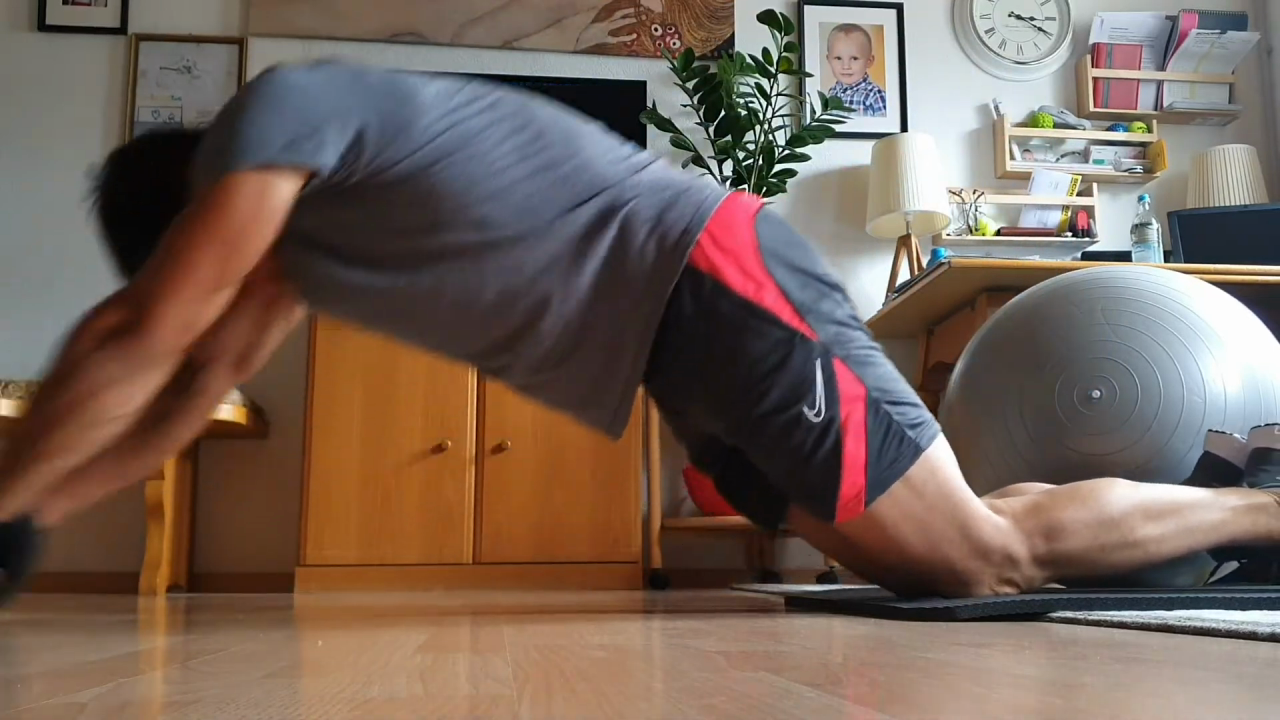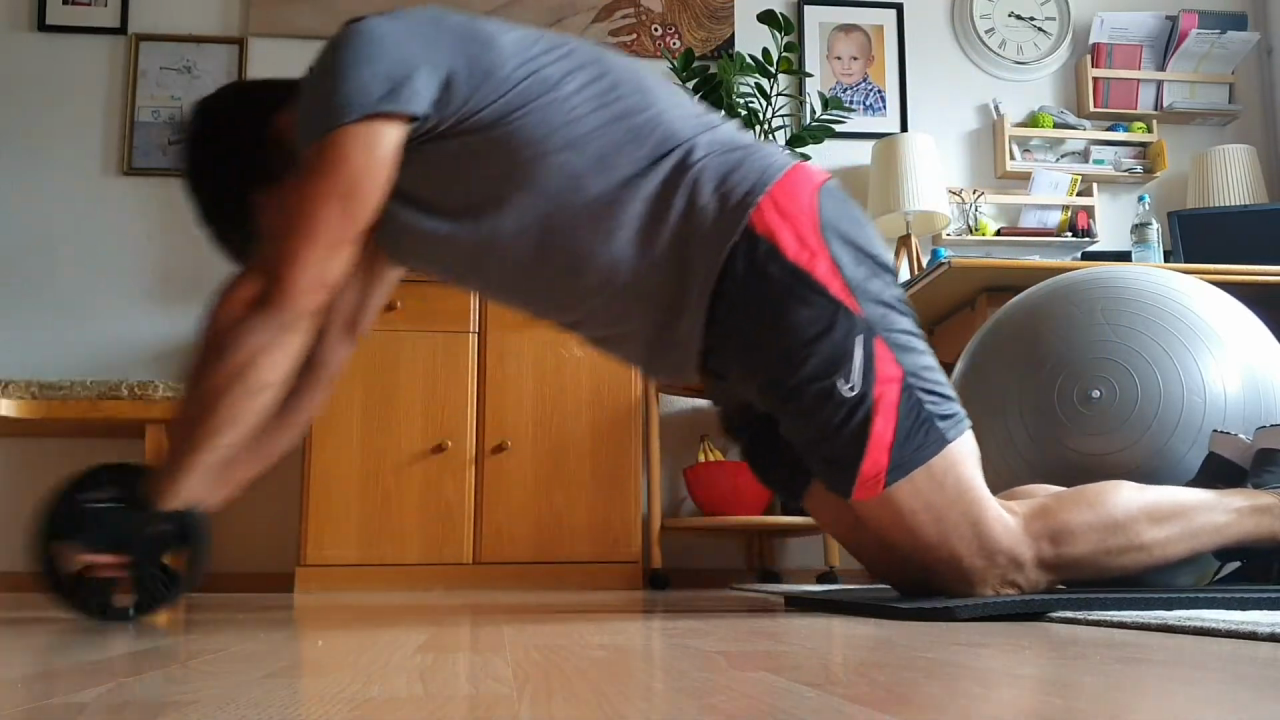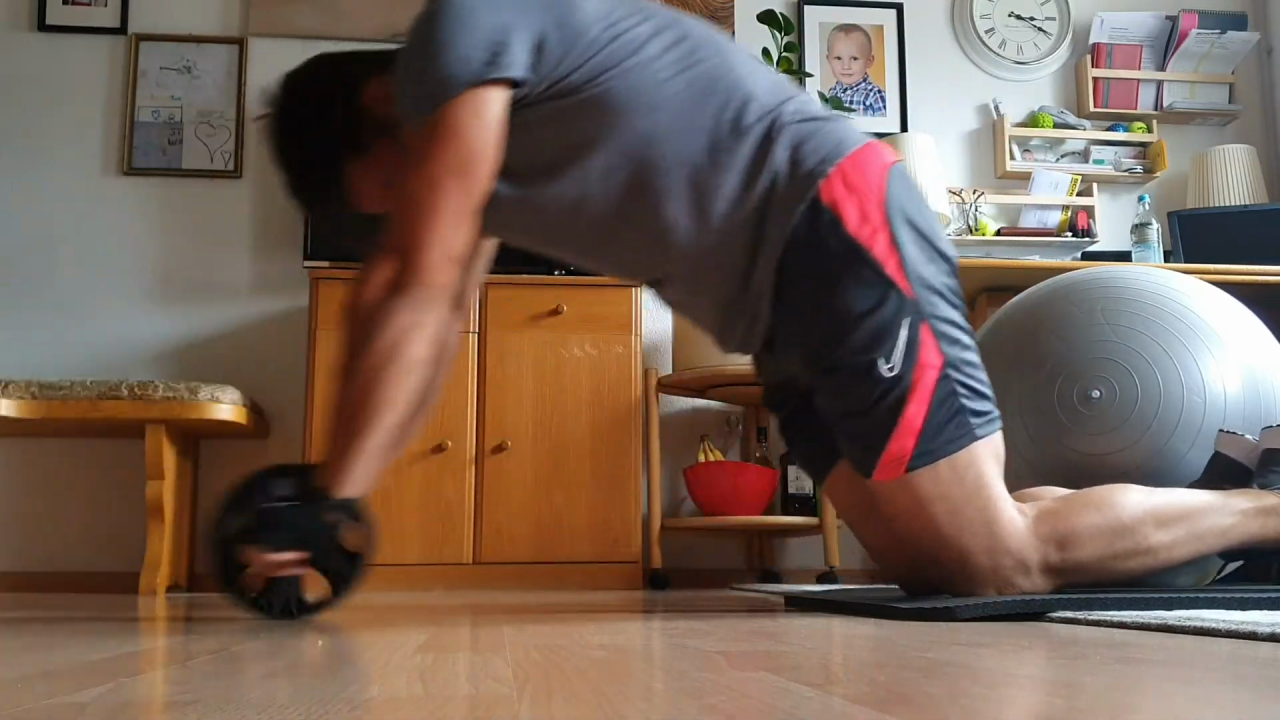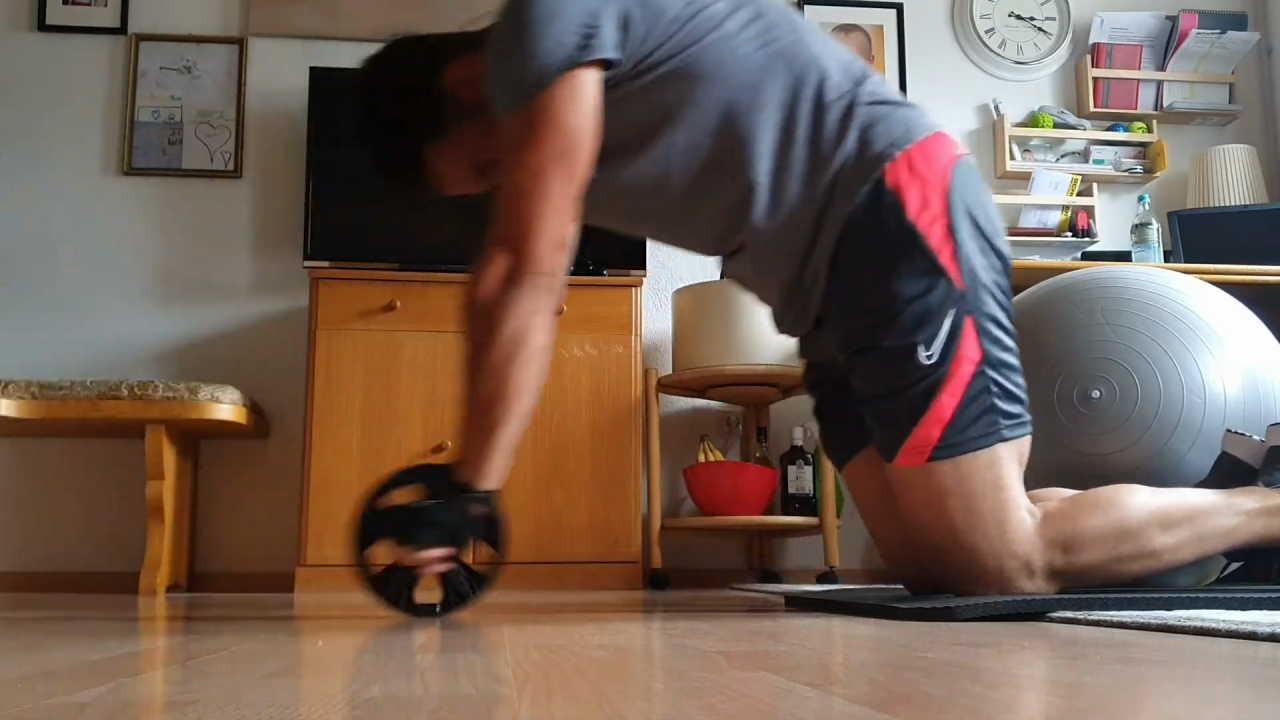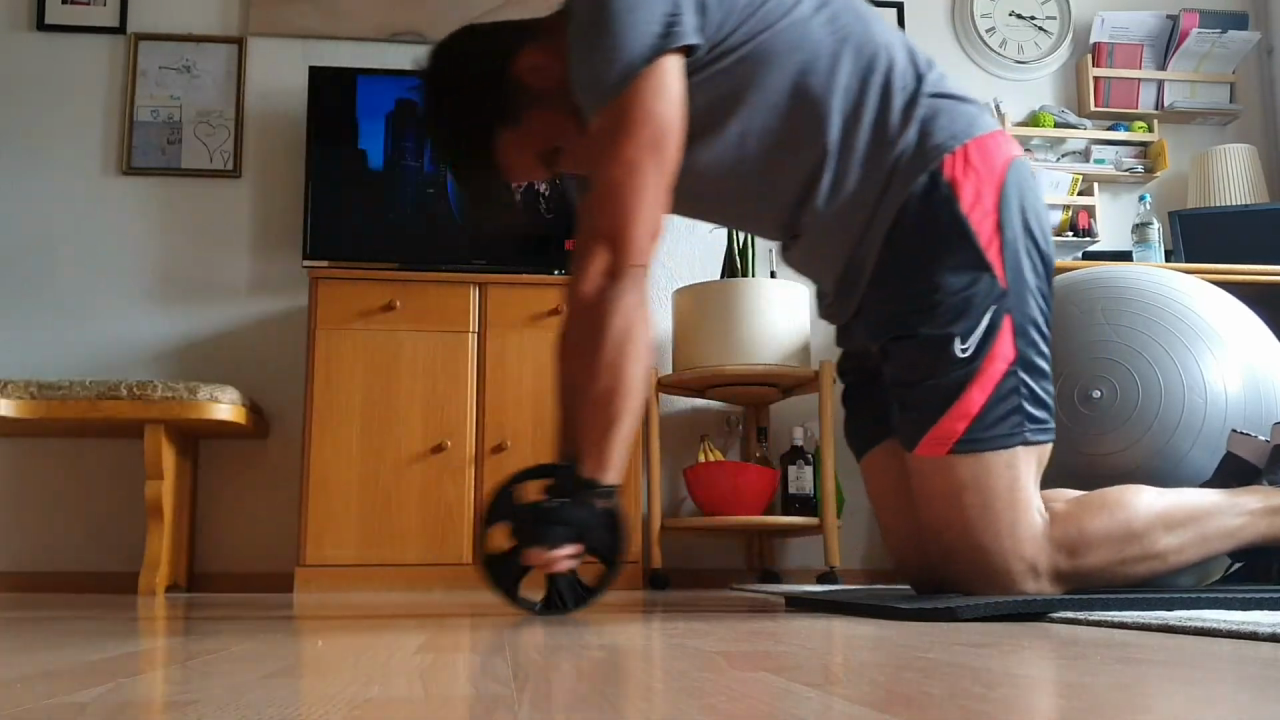
dt=0.2s
person 1, frame 1
left shoulder: (275, 115)
right shoulder: (301, 224)
left elbow: (142, 332)
right elbow: (195, 389)
left hip: (727, 286)
right hip: (694, 340)
left knee: (987, 552)
right knee: (934, 555)
person 1, frame 2
right shoulder: (382, 180)
left elbow: (270, 310)
right elbow: (311, 357)
left wrist: (165, 505)
right wrist: (193, 501)
left hip: (777, 247)
right hip: (735, 307)
left knee: (997, 552)
right knee: (930, 557)
person 1, frame 3
right shoulder: (472, 131)
left elbow: (405, 290)
right elbow: (427, 318)
left wrist: (335, 501)
right wrist: (339, 501)
left hip: (844, 224)
right hip: (786, 288)
left knee: (999, 562)
right knee: (930, 561)
person 1, frame 4
right shoulder: (546, 109)
left elbow: (515, 284)
right elbow: (527, 307)
left wrist: (472, 498)
right wrist: (477, 499)
left hip: (903, 209)
right hip: (831, 273)
left knee: (999, 567)
right knee: (929, 561)
person 1, frame 5
right shoulder: (600, 118)
left elbow: (616, 278)
right elbow: (595, 305)
left hip: (955, 203)
right hip: (872, 264)
left knee: (1002, 566)
right knee: (931, 563)
